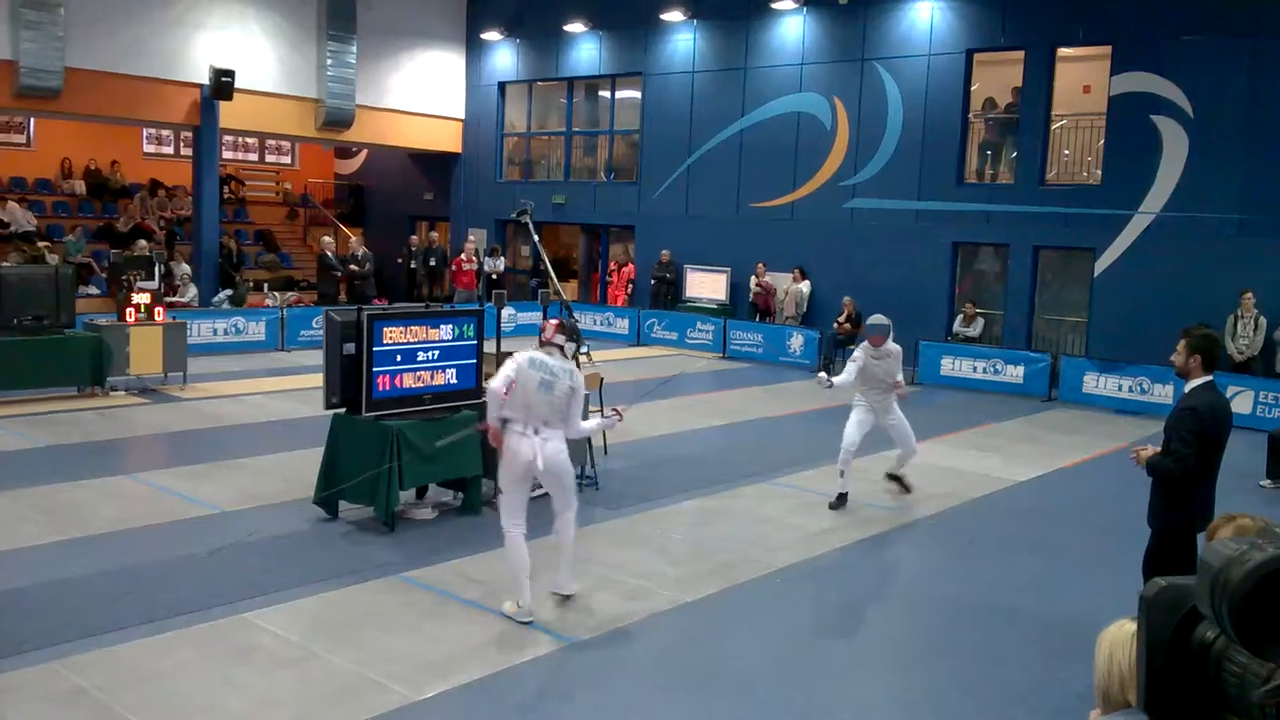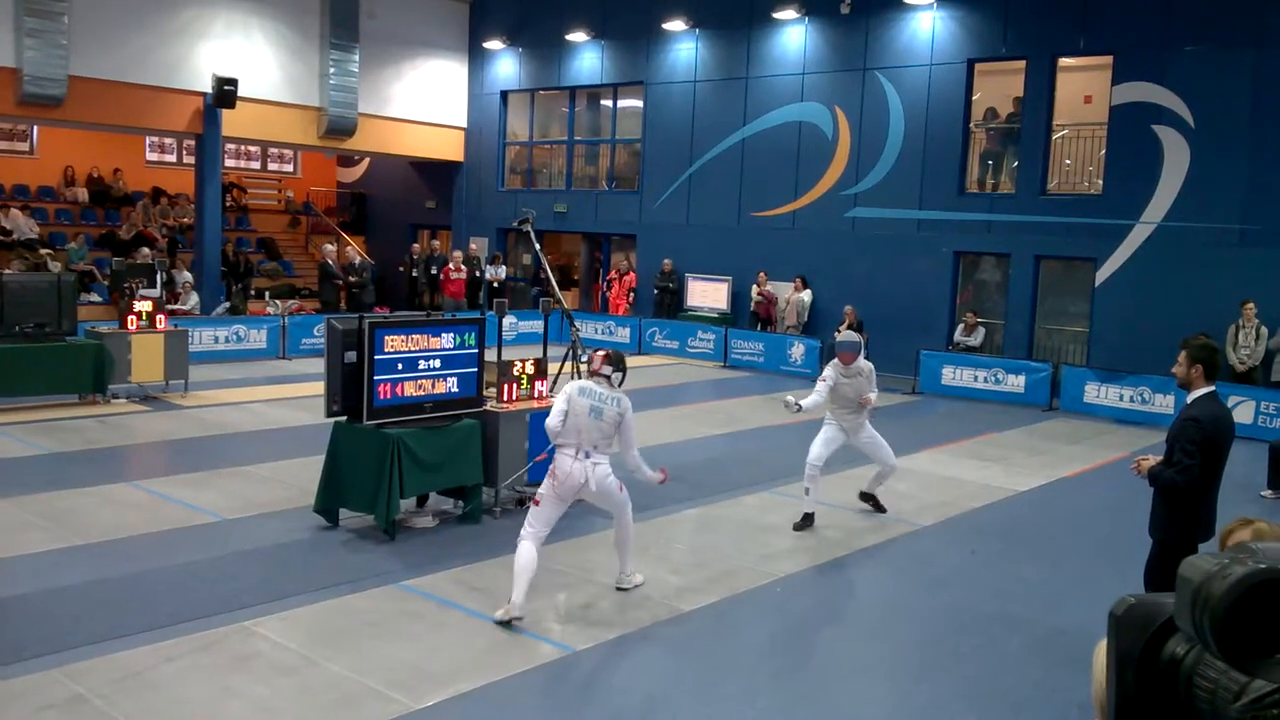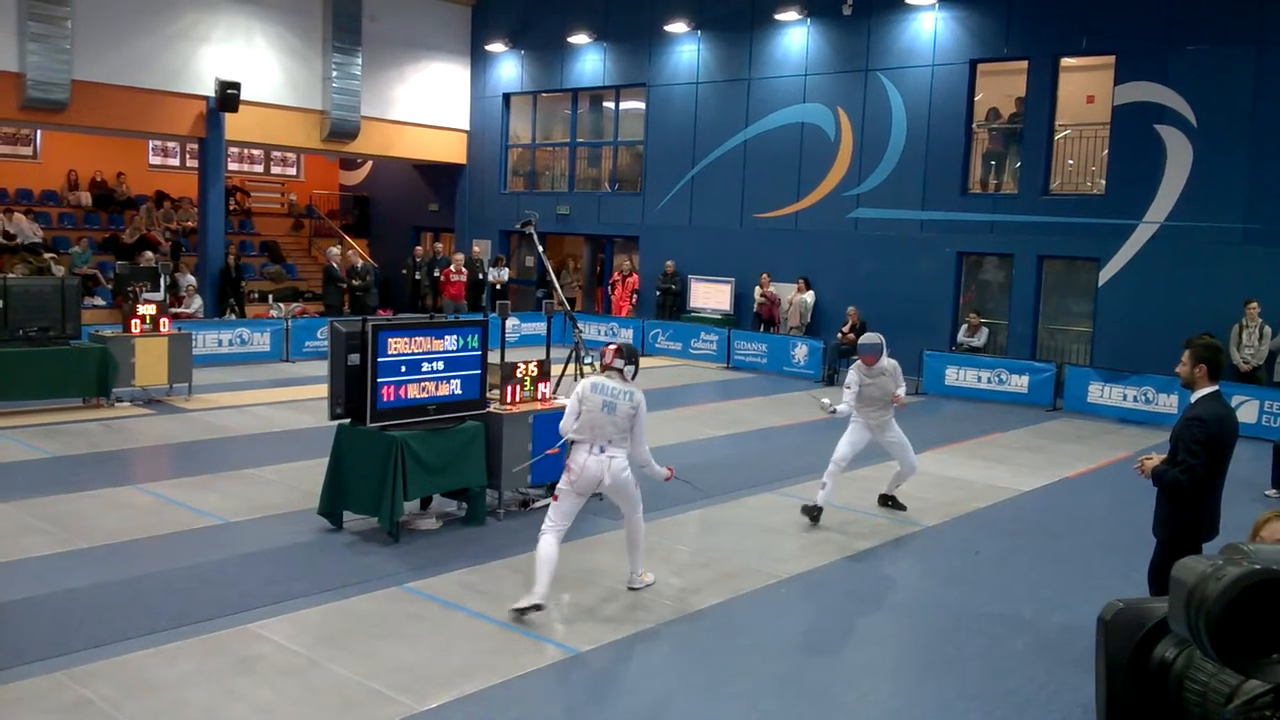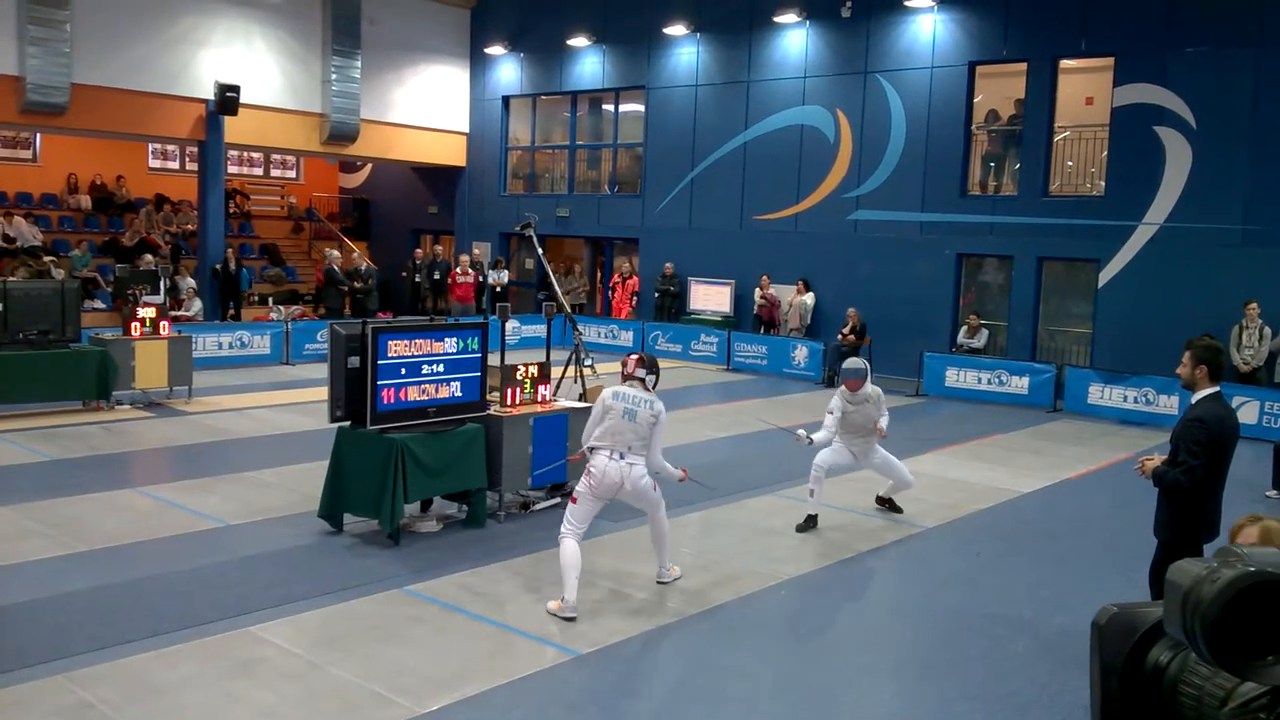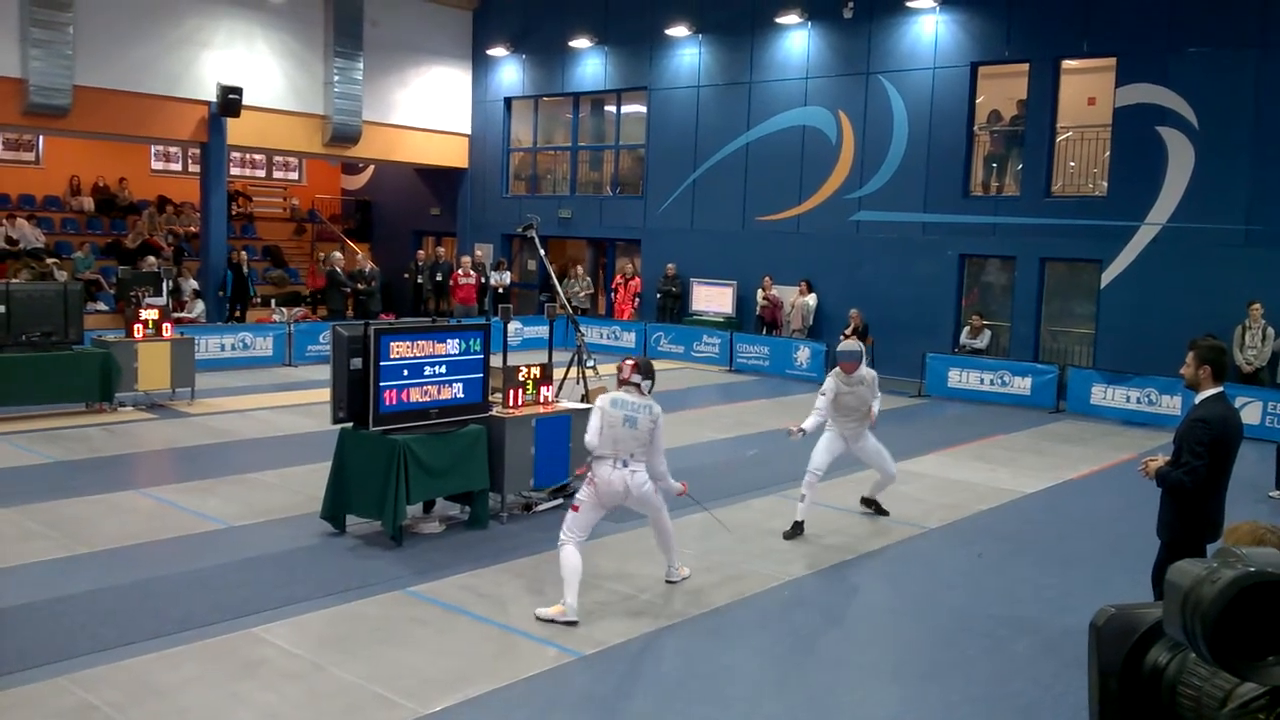
dt=0.7s
person 1, frame 1
left shoulder: (522, 358)
right shoulder: (574, 375)
left elbow: (494, 388)
right elbow: (572, 430)
left wrist: (494, 424)
right wrist: (605, 422)
left hip: (517, 447)
right hip: (552, 450)
left knee: (513, 527)
right knee: (566, 512)
left ankle: (524, 605)
right ankle: (563, 582)
person 1, frame 2
left shoulder: (572, 388)
right shoulder: (622, 403)
left elbow: (552, 425)
right elbow: (629, 454)
left wrist: (563, 445)
right wrist: (653, 476)
left hip: (564, 470)
right hip: (599, 474)
left knee: (529, 538)
right knee: (624, 512)
left ankle: (515, 605)
right ankle: (625, 576)
person 1, frame 3
left shoulder: (586, 385)
right shoulder: (636, 397)
left elbow: (565, 429)
right elbow: (639, 450)
right wrist: (659, 472)
left hip: (581, 464)
right hip: (616, 467)
left knee: (551, 532)
right knee: (634, 513)
left ankle: (538, 594)
right ankle: (636, 575)
person 1, frame 4
left shoulder: (609, 394)
right shoulder: (656, 407)
left elbow: (587, 439)
right elbow: (654, 459)
right wrist: (675, 474)
left hip: (600, 470)
right hip: (635, 474)
left knee: (569, 535)
right knee: (658, 511)
left ankle: (568, 602)
right ankle: (665, 569)
person 1, frame 5
left shoulder: (605, 400)
right shoulder: (653, 409)
left elbow: (591, 443)
right elbow: (657, 460)
right wrist: (673, 486)
left hip: (603, 479)
right hip: (637, 480)
left knee: (569, 541)
right knee: (659, 513)
left ankle: (568, 606)
right ankle: (673, 568)
person 2, frame 1
left shoulder: (1191, 407)
right shoulder: (1217, 400)
left elbow: (1177, 470)
left wrist: (1149, 460)
right wrist: (1163, 451)
left hip: (1177, 509)
right hip: (1193, 504)
left knee: (1158, 576)
right knee: (1180, 574)
person 2, frame 2
left shoulder: (1194, 418)
right shoulder: (1219, 410)
left elbow: (1180, 481)
left wrist: (1152, 471)
right wrist: (1164, 462)
left hip: (1179, 521)
right hip: (1195, 516)
left knee: (1160, 586)
right knee: (1177, 584)
person 2, frame 3
left shoulder: (1197, 417)
right shoulder: (1223, 410)
left elbow: (1185, 479)
left wrist: (1155, 471)
right wrist: (1167, 460)
left hip: (1183, 520)
right hip: (1199, 515)
left knee: (1163, 585)
person 2, frame 4
left shoulder: (1198, 418)
right shoulder: (1224, 410)
left elbow: (1186, 480)
left wrist: (1156, 471)
right wrist: (1168, 461)
left hip: (1183, 521)
right hip: (1199, 516)
left knee: (1164, 585)
person 2, frame 5
left shoulder: (1202, 418)
right shoulder: (1227, 411)
left elbow: (1189, 480)
left wrist: (1160, 472)
right wrist: (1170, 462)
left hip: (1187, 521)
right hip: (1202, 517)
left knee: (1166, 585)
person 3, frame 1
left shoulder: (896, 351)
right shoulder: (861, 352)
right elbow: (847, 376)
left wrist: (900, 382)
right wrist: (829, 381)
left hip: (889, 406)
right hip: (864, 405)
left knee: (911, 449)
right knee: (848, 446)
left ankle: (894, 473)
right ankle: (842, 493)
person 3, frame 2
left shoulder: (868, 368)
right shoulder: (832, 370)
left elbow: (873, 392)
right elbow: (818, 397)
left wrist: (871, 400)
right wrist: (798, 405)
left hip: (861, 426)
right hip: (835, 425)
left knee: (890, 465)
right knee: (813, 462)
left ankle: (868, 494)
right ankle: (808, 515)
person 3, frame 3
left shoulder: (892, 366)
right shoulder: (856, 372)
left elbow: (900, 385)
right elbow: (847, 405)
left wrist: (900, 396)
right wrist: (832, 408)
left hip: (886, 424)
right hip: (861, 423)
left knee: (910, 466)
right knee: (838, 460)
left ankle: (886, 496)
right ankle: (817, 508)
person 3, frame 4
left shoulder: (876, 393)
right shoulder: (839, 398)
left elbow: (883, 414)
right elbow: (827, 433)
left wrist: (882, 426)
right wrist: (810, 439)
left hip: (870, 449)
right hip: (844, 447)
left knee: (907, 482)
right knee: (820, 463)
left ankle: (884, 497)
right ankle: (812, 517)
person 3, frame 5
left shoulder: (870, 376)
right shoulder: (833, 380)
right elbow: (819, 413)
left wrist: (874, 410)
right wrist: (801, 429)
left hip: (861, 434)
right hip: (835, 432)
left knee: (890, 473)
right knee: (814, 469)
left ankle: (869, 498)
right ankle: (799, 522)
